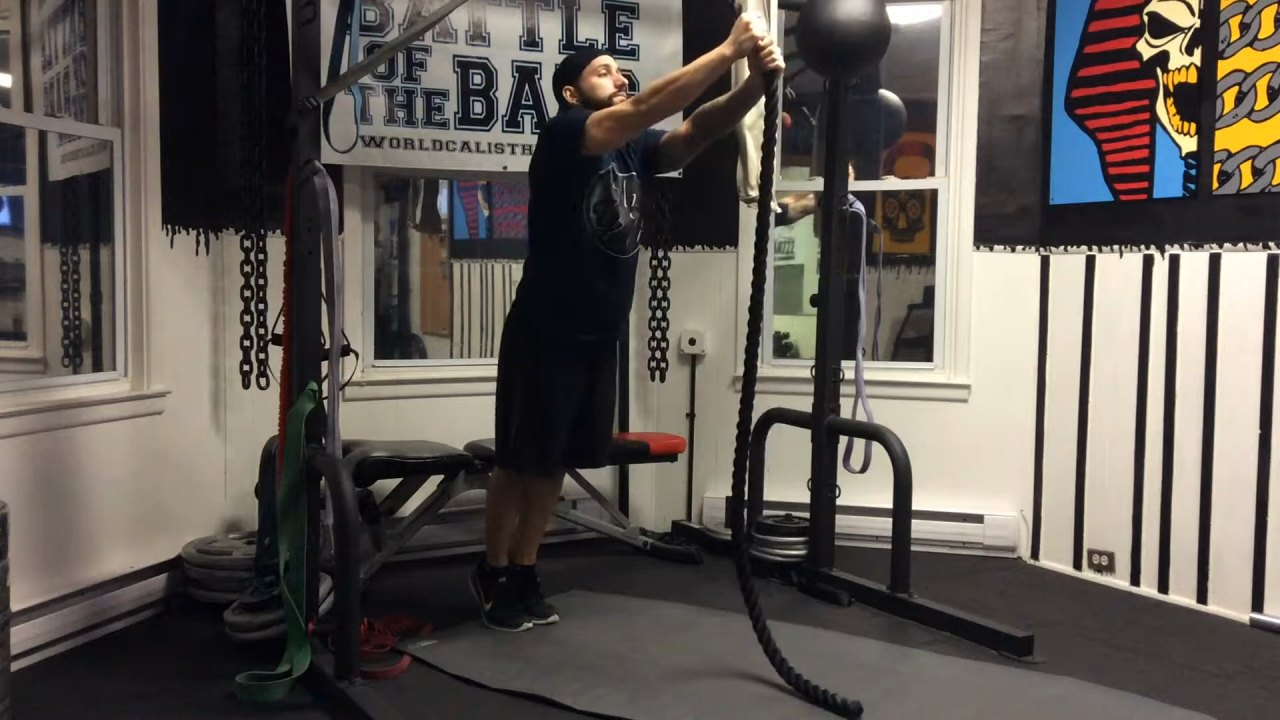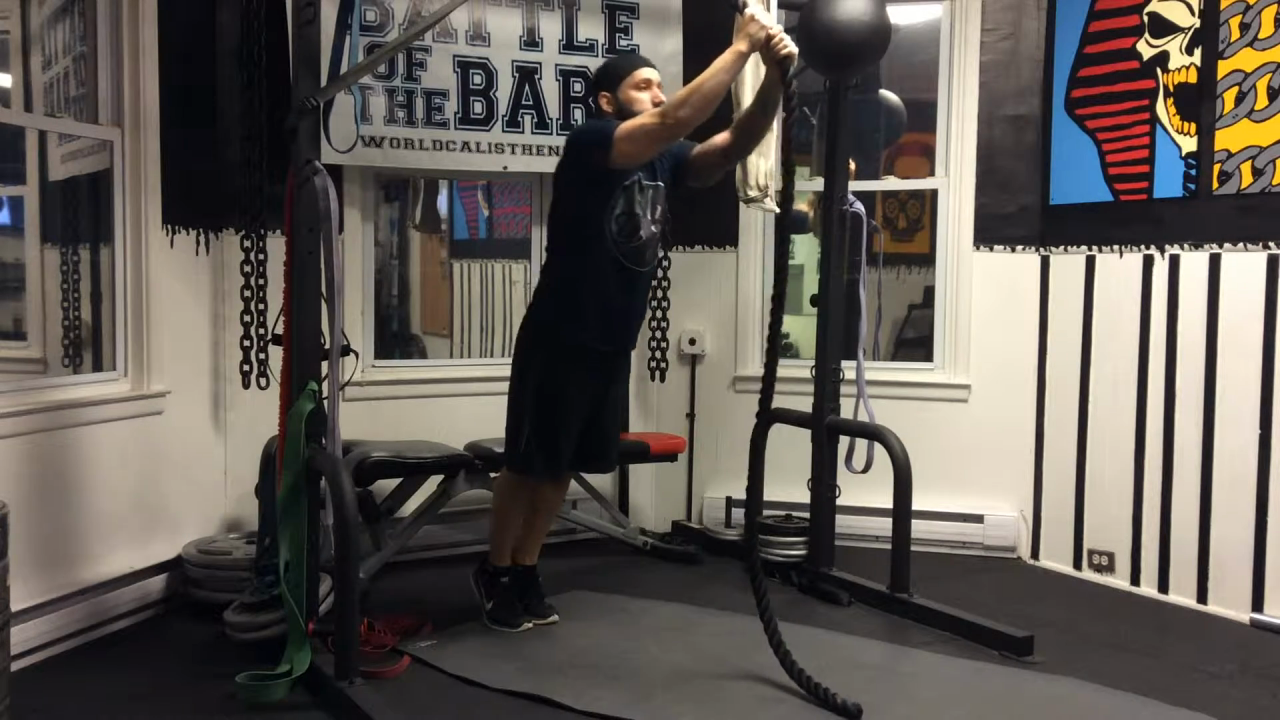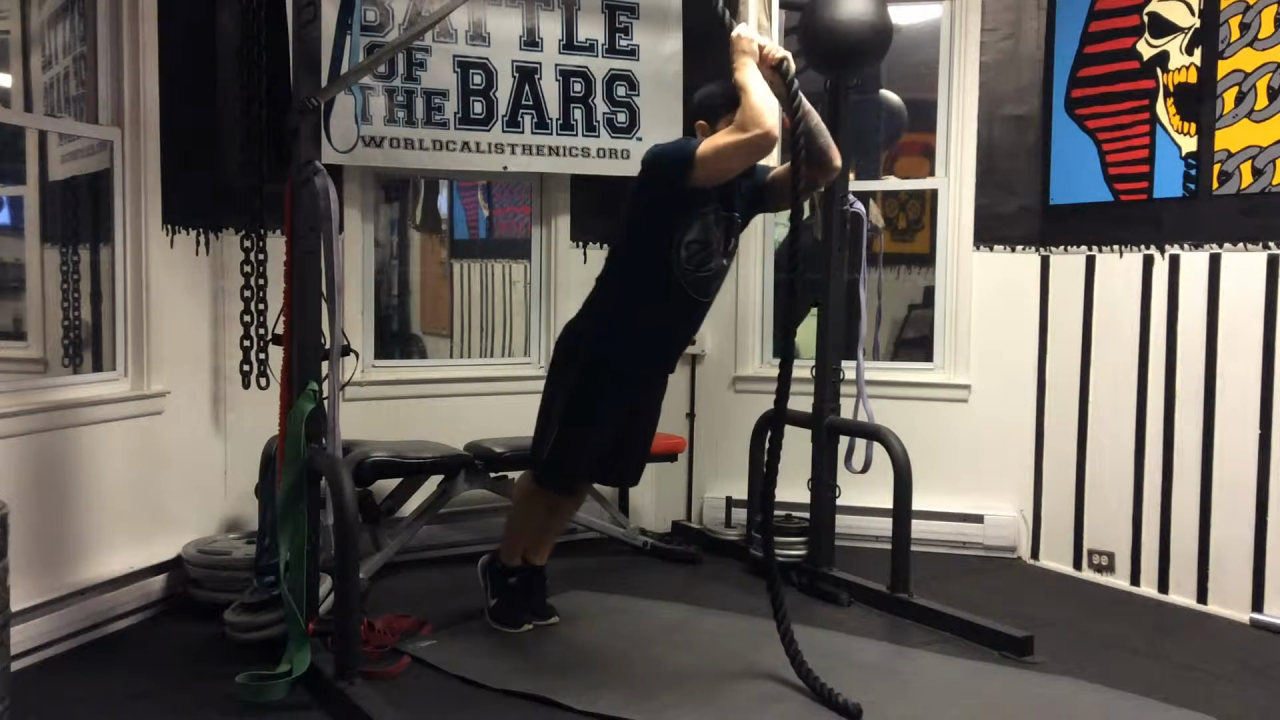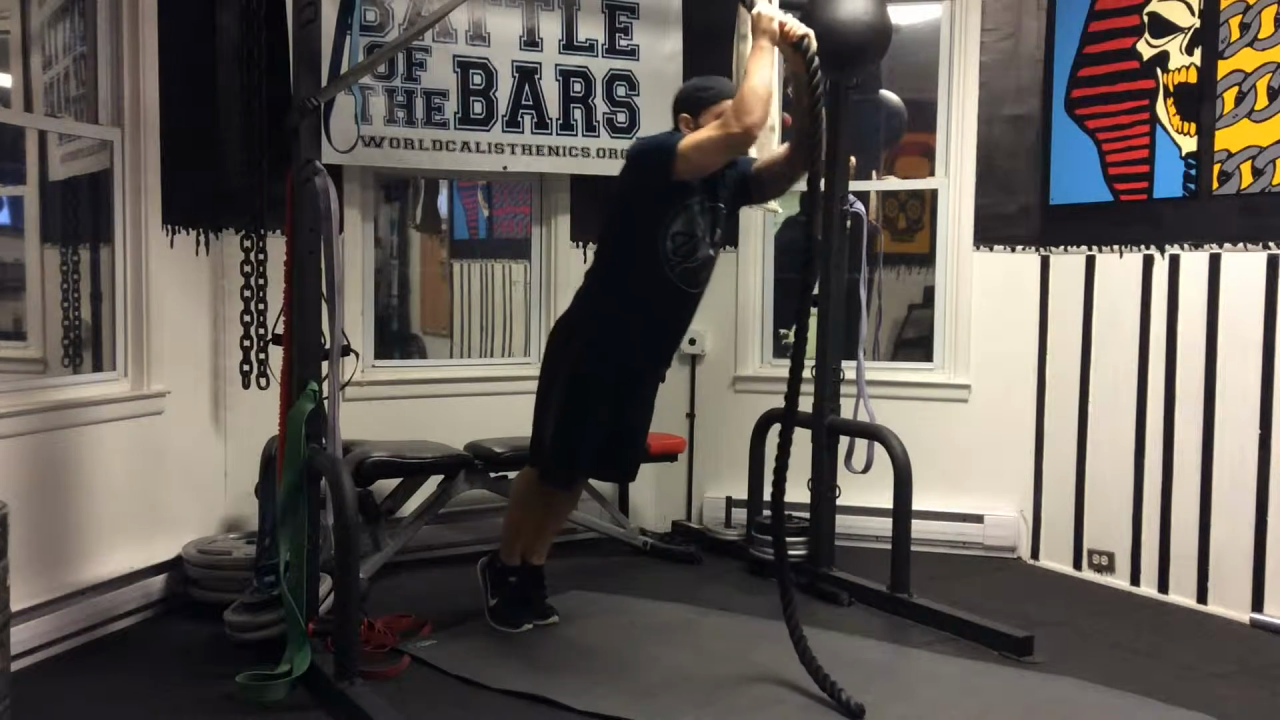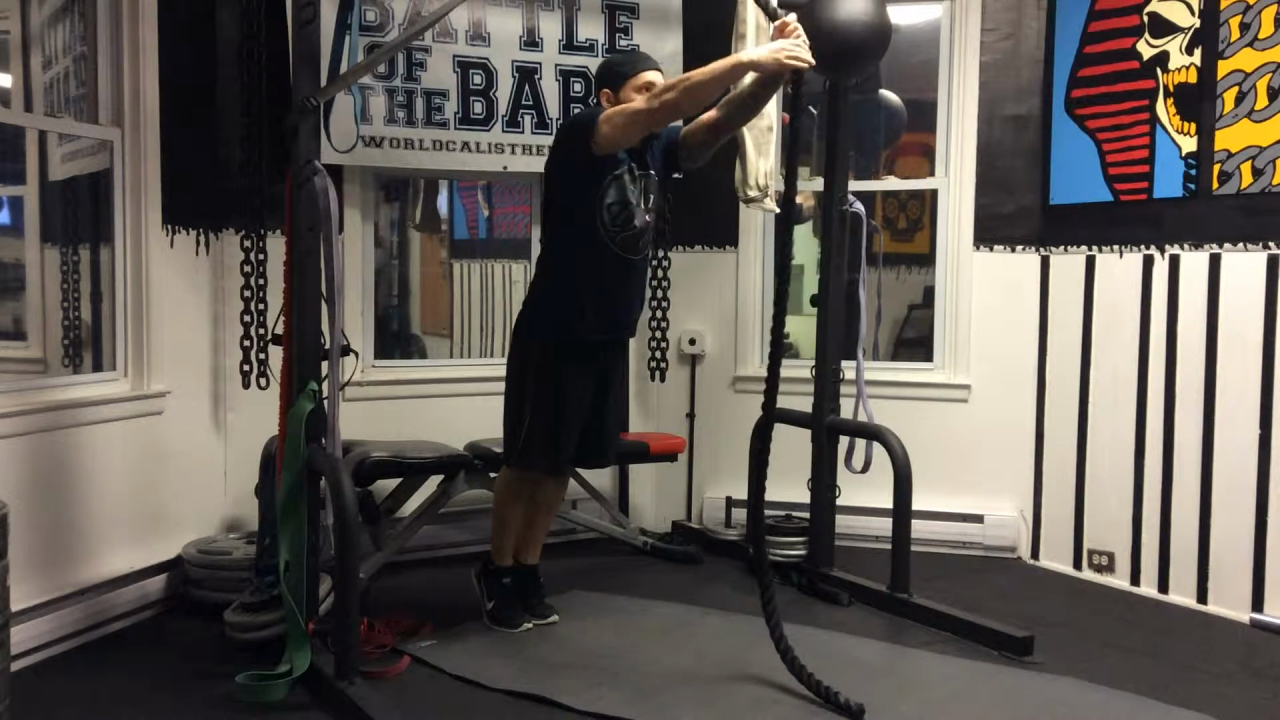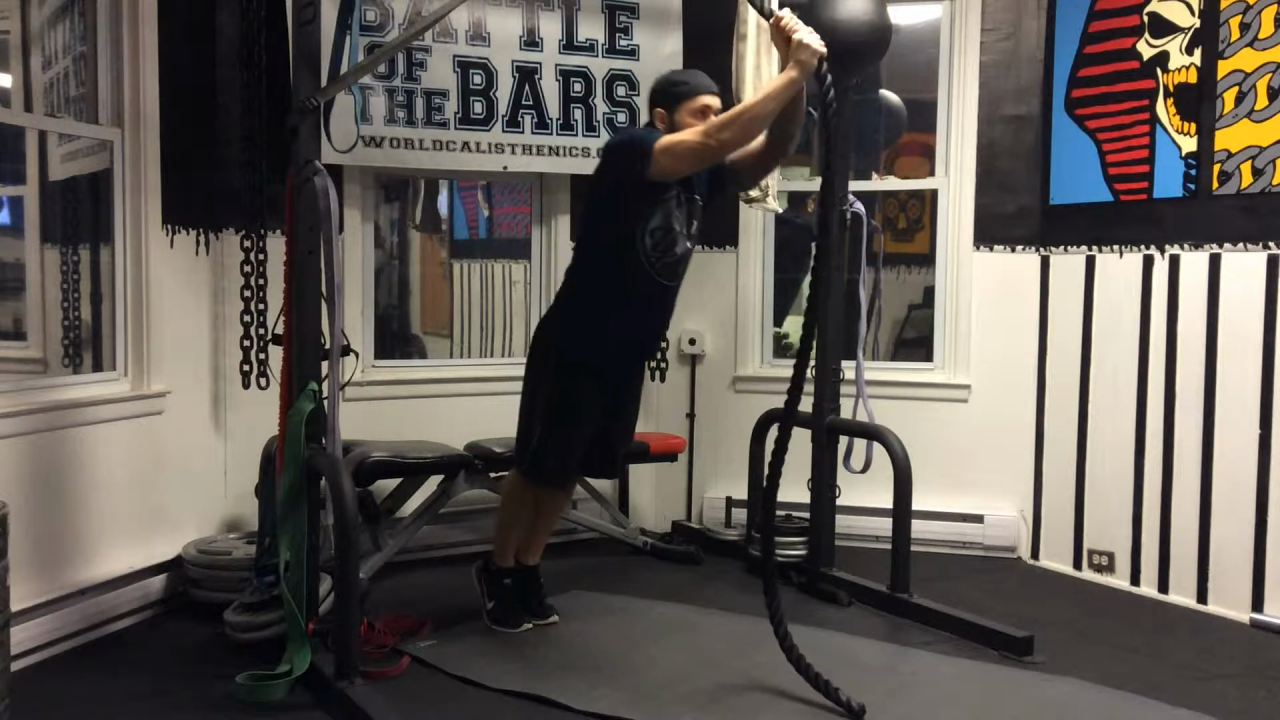
dt=0.7s
person 1, frame 1
left shoulder: (634, 148)
right shoulder: (562, 136)
left elbow: (697, 128)
right elbow: (649, 108)
left wrist: (755, 80)
right wrist: (728, 49)
left hip: (599, 336)
right hip: (545, 334)
left knee: (554, 462)
right knee: (521, 460)
left ankle: (523, 571)
right ankle: (493, 573)
person 1, frame 2
left shoulder: (666, 159)
right shoulder: (591, 143)
left elbow: (736, 142)
right elbow: (679, 118)
left wrist: (774, 75)
right wrist: (739, 46)
left hip: (613, 344)
right hip: (559, 340)
left knee: (561, 467)
right knee: (529, 464)
left ankle: (524, 573)
right ankle: (495, 574)
person 1, frame 3
left shoulder: (745, 187)
right shoulder: (667, 164)
left elbow: (824, 166)
right elbow: (760, 135)
left wrist: (784, 84)
right wrist: (744, 63)
left hip: (651, 365)
right hip: (598, 354)
left knee: (582, 477)
right knee: (553, 472)
left ankle: (532, 572)
right ankle: (504, 569)
person 1, frame 4
left shoulder: (728, 180)
right shoulder: (652, 158)
left elbow: (803, 157)
right elbow: (741, 128)
left wrist: (801, 70)
left hip: (645, 360)
right hip: (590, 349)
left knee: (580, 473)
right knee: (552, 467)
left ankle: (531, 572)
right ankle: (503, 570)
person 1, frame 5
left shoulder: (657, 148)
right shoulder: (580, 136)
left elbow: (723, 119)
right elbow: (665, 107)
left wrist: (773, 71)
right wrist: (750, 58)
left hip: (610, 336)
right hip: (555, 335)
left knee: (561, 462)
right knee: (529, 460)
left ankle: (527, 571)
right ankle: (497, 573)
person 1, frame 6
left shoulder: (705, 175)
right shoulder: (630, 151)
left elbow: (775, 147)
right elbow: (720, 139)
left wrist: (795, 73)
right wrist: (793, 70)
left hip: (628, 353)
right hip: (574, 347)
left knee: (569, 471)
right knee: (540, 467)
left ankle: (526, 573)
right ankle: (497, 572)
